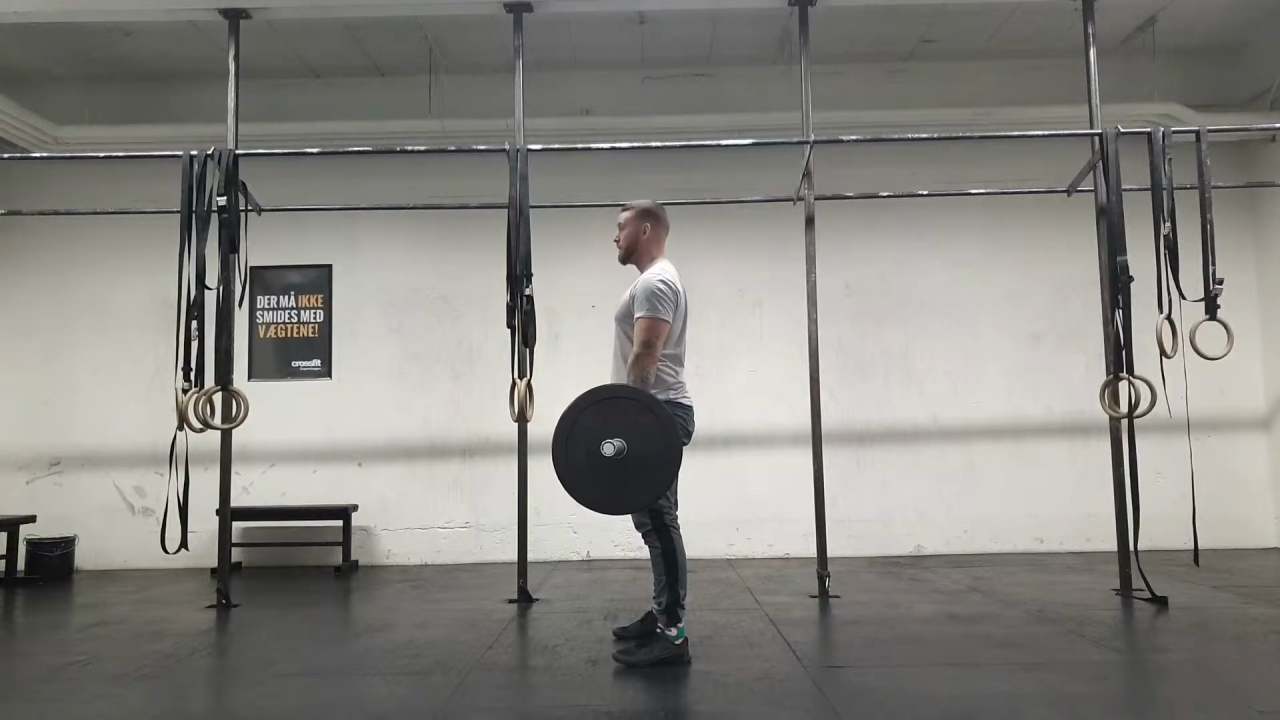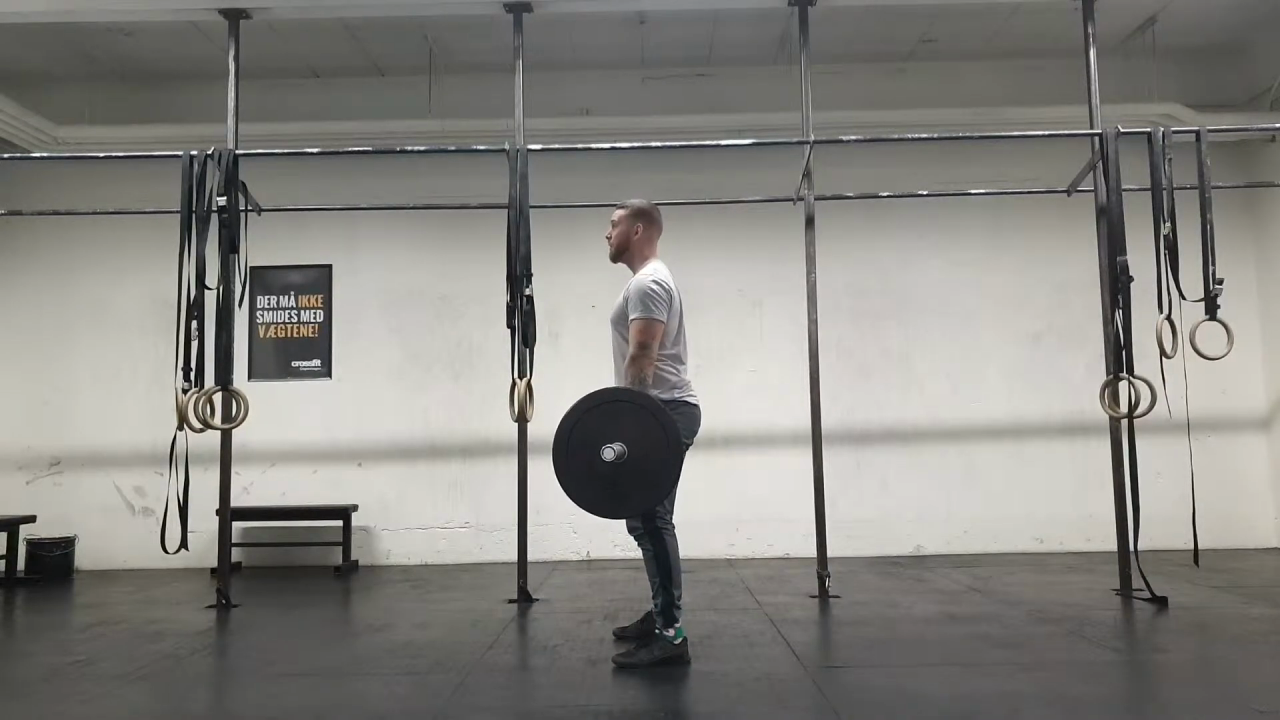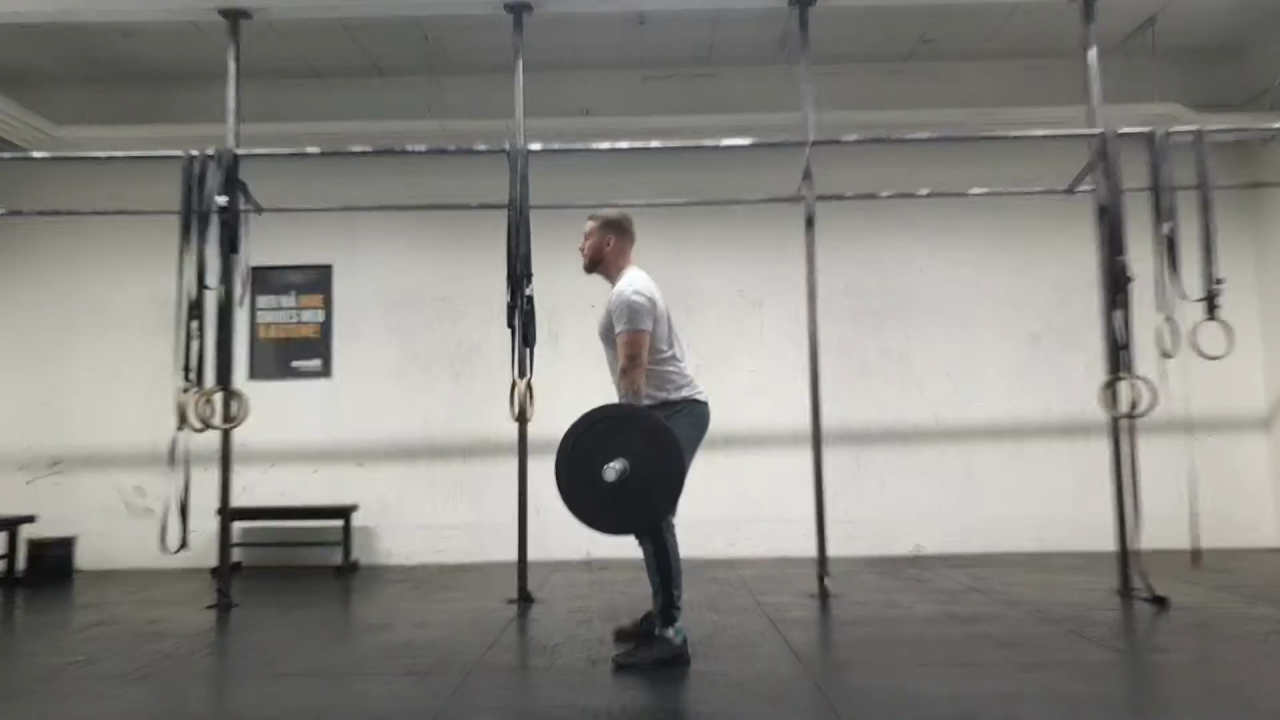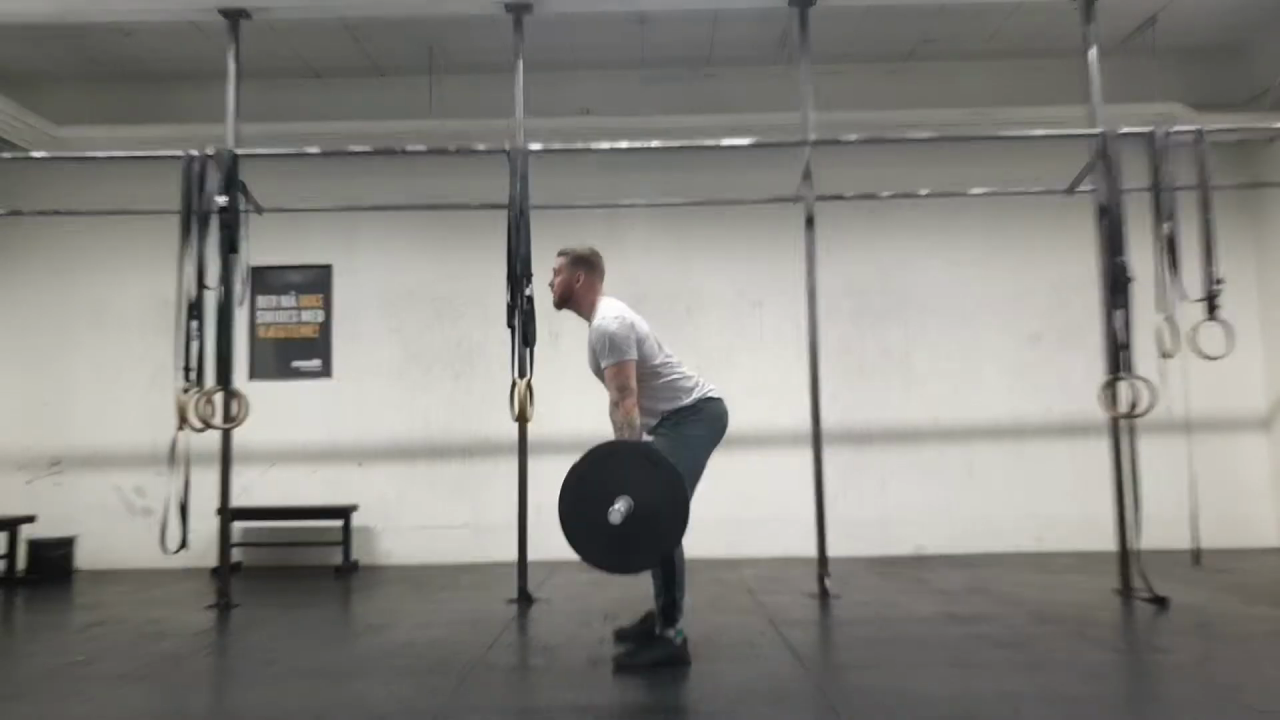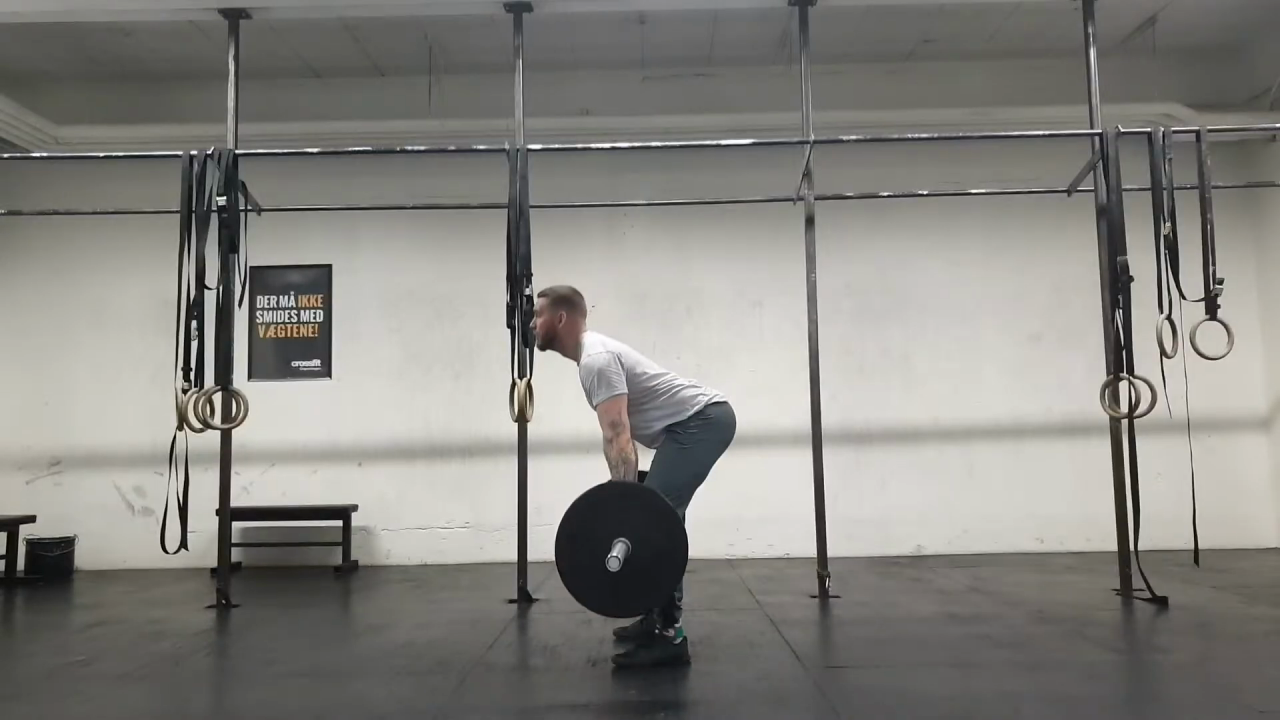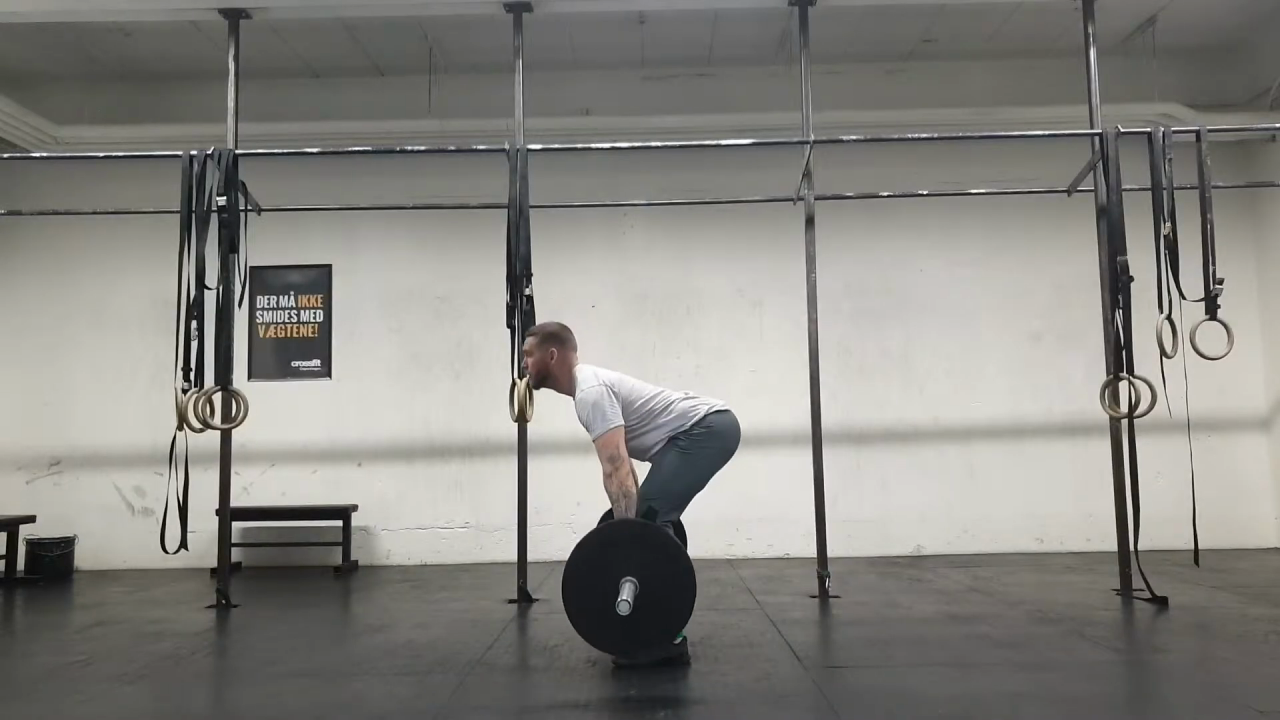
dt=0.4s
person 1, frame 1
left shoulder: (654, 282)
right shoulder: (653, 281)
left elbow: (645, 357)
left knee: (657, 521)
right knee: (653, 520)
left ankle: (671, 634)
right ankle: (663, 614)
person 1, frame 2
left shoulder: (647, 283)
right shoulder: (648, 281)
left elbow: (642, 358)
left hip: (662, 414)
right hip: (660, 414)
left knee: (649, 521)
right knee: (648, 520)
left ankle: (670, 635)
right ankle: (662, 615)
person 1, frame 3
left shoulder: (628, 293)
right shoulder: (630, 288)
left elbow: (632, 370)
left hip: (673, 412)
right hip: (671, 411)
left ankle: (669, 635)
right ankle: (662, 615)
person 1, frame 4
left shoulder: (607, 325)
right shoulder: (608, 318)
left elbow: (625, 402)
right elbow: (627, 398)
left hip: (692, 415)
right hip: (686, 415)
left ankle: (670, 635)
right ankle: (663, 615)
person 1, frame 5
left shoulder: (596, 360)
right shoulder: (595, 352)
left elbow: (617, 436)
right elbow: (622, 433)
left hip: (700, 420)
right hip: (700, 420)
left ankle: (669, 635)
right ankle: (661, 616)
person 1, frame 6
left shoulder: (590, 392)
right shoulder: (590, 383)
left elbow: (616, 470)
right elbow: (622, 466)
right wrist: (631, 522)
left hip: (705, 429)
right hip: (710, 427)
left knee: (649, 520)
right knee: (650, 518)
